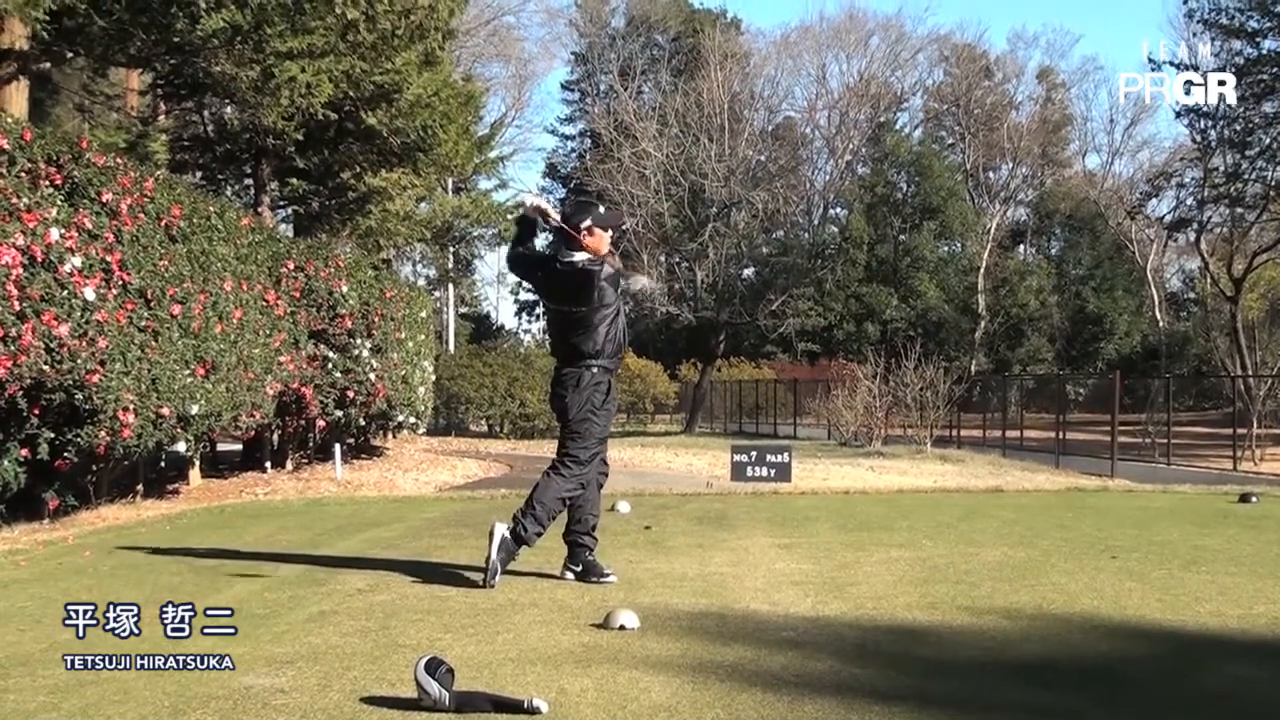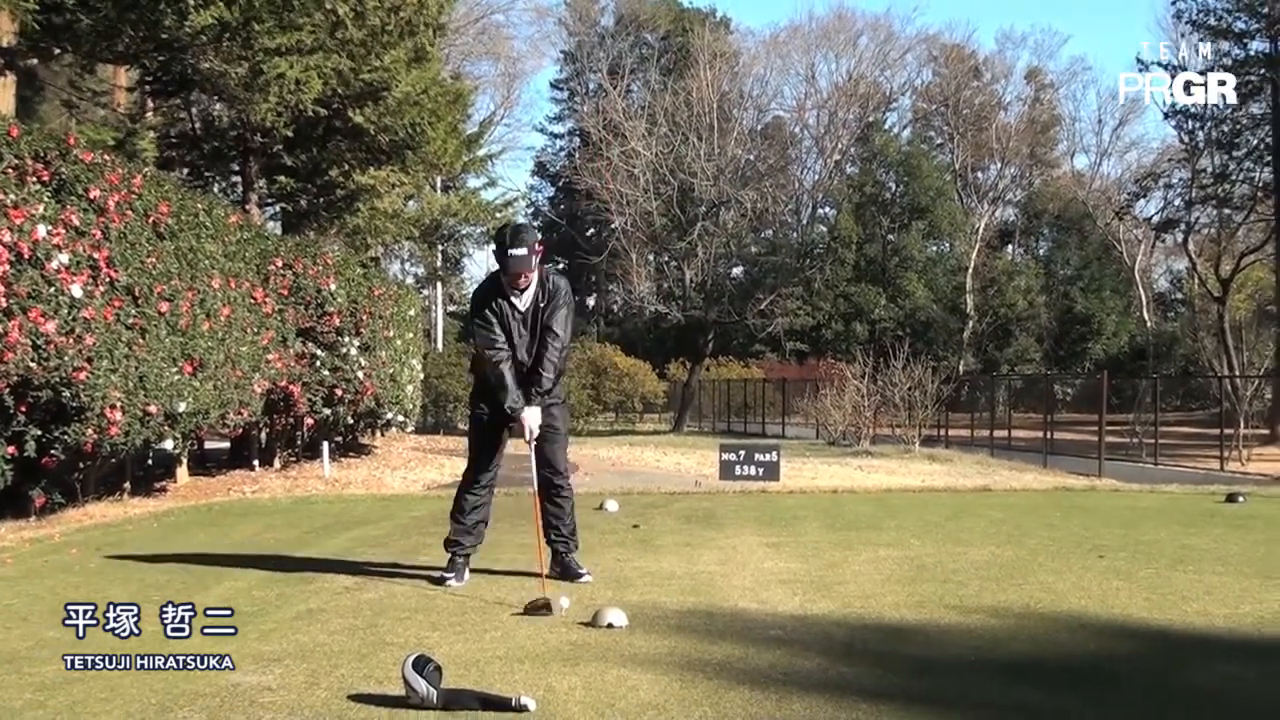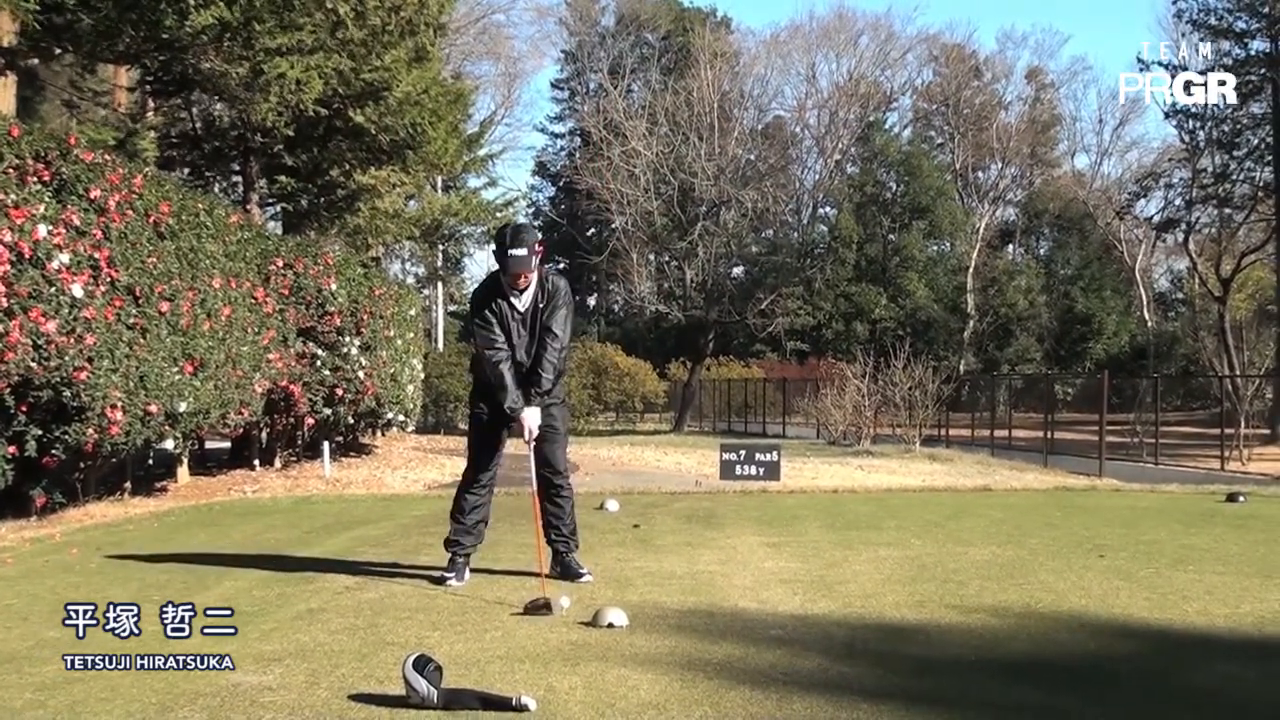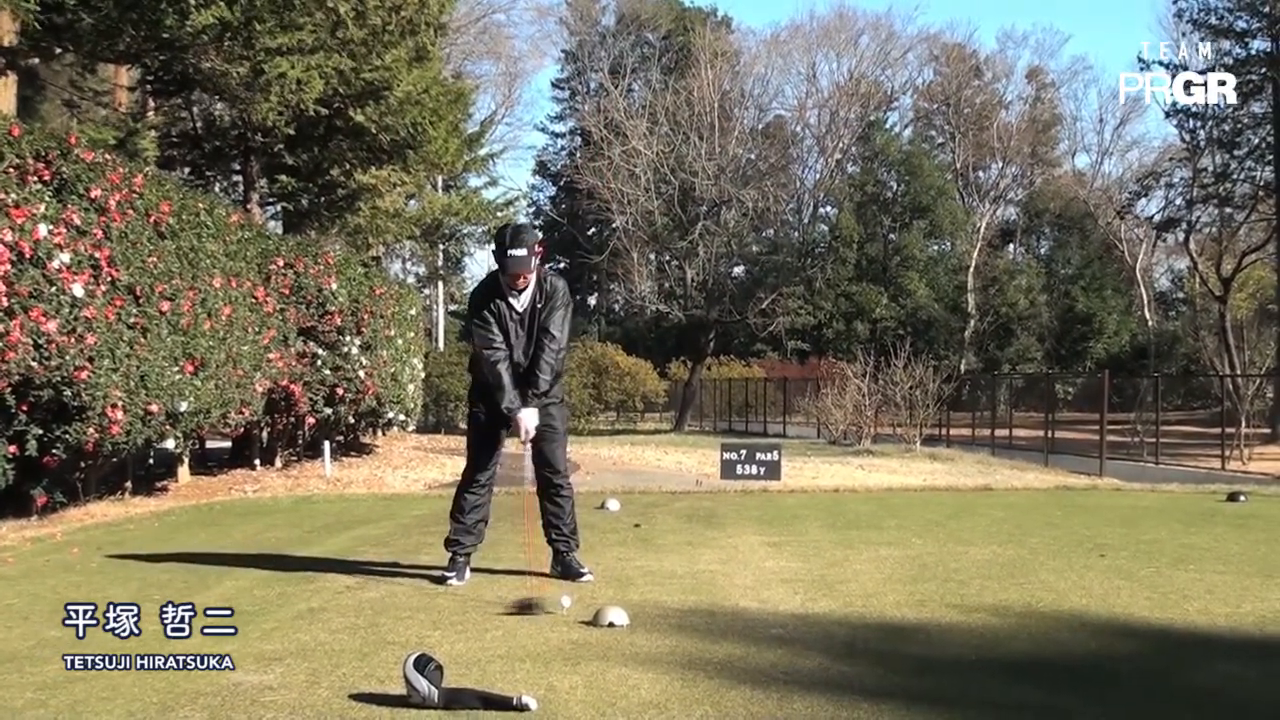
dt=0.7s
person 1, frame 1
left shoulder: (547, 269)
right shoulder: (605, 273)
left elbow: (516, 259)
right elbow: (600, 260)
left wrist: (528, 218)
right wrist: (554, 219)
left hip: (571, 376)
right hip: (592, 381)
left knee: (591, 467)
right knee: (572, 466)
left ankle: (579, 556)
right ankle: (514, 536)
person 1, frame 2
left shoulder: (556, 288)
right shoulder: (486, 296)
left elbow: (553, 349)
right elbow: (495, 357)
left wrist: (534, 402)
right wrist: (518, 408)
left hip: (545, 390)
right hip: (496, 391)
left knee: (555, 472)
right knee: (480, 472)
left ankle: (563, 555)
right ankle: (459, 554)
person 1, frame 3
left shoulder: (556, 289)
right shoulder: (486, 296)
left elbow: (553, 349)
right elbow: (495, 357)
left wrist: (534, 403)
right wrist: (518, 408)
left hip: (545, 392)
right hip: (495, 392)
left knee: (555, 472)
right knee: (479, 472)
left ankle: (564, 554)
right ankle: (460, 554)
person 1, frame 4
left shoulder: (555, 289)
right shoulder: (484, 296)
left elbow: (550, 349)
right elbow: (492, 358)
left wrist: (531, 404)
right wrist: (514, 409)
left hip: (543, 392)
right hip: (494, 393)
left knee: (554, 472)
right knee: (478, 472)
left ankle: (564, 554)
right ankle: (460, 554)
